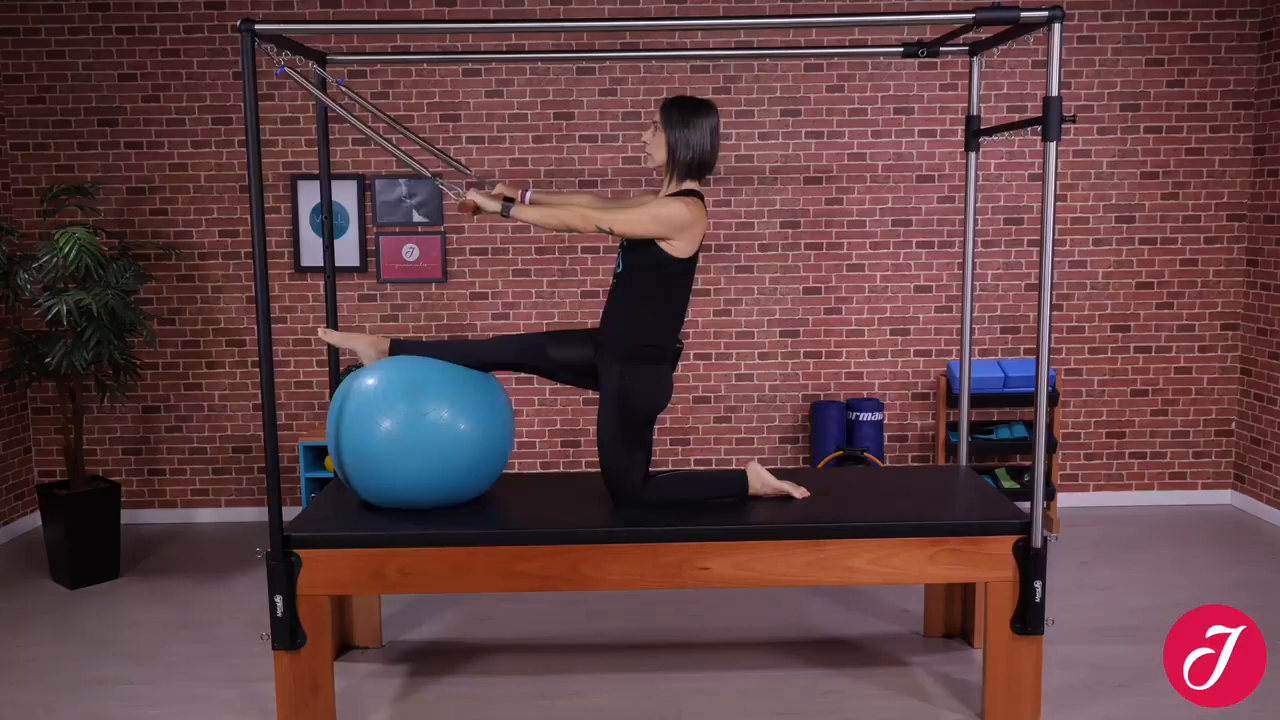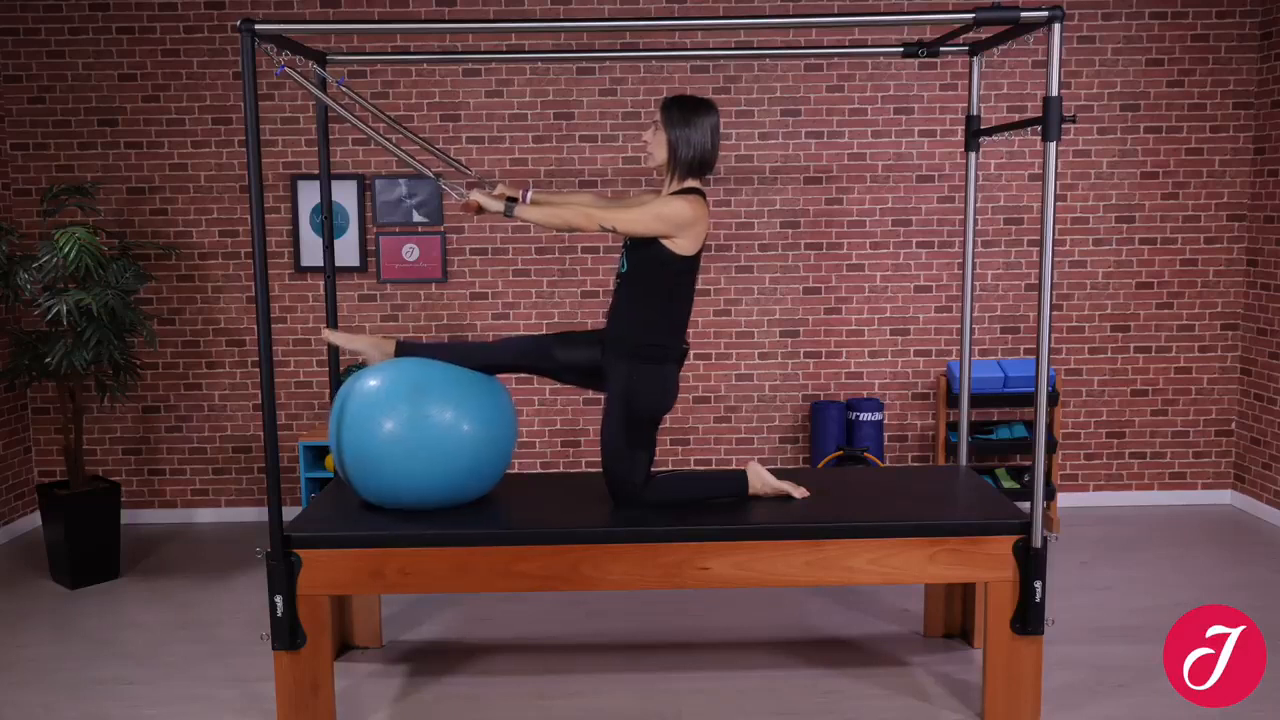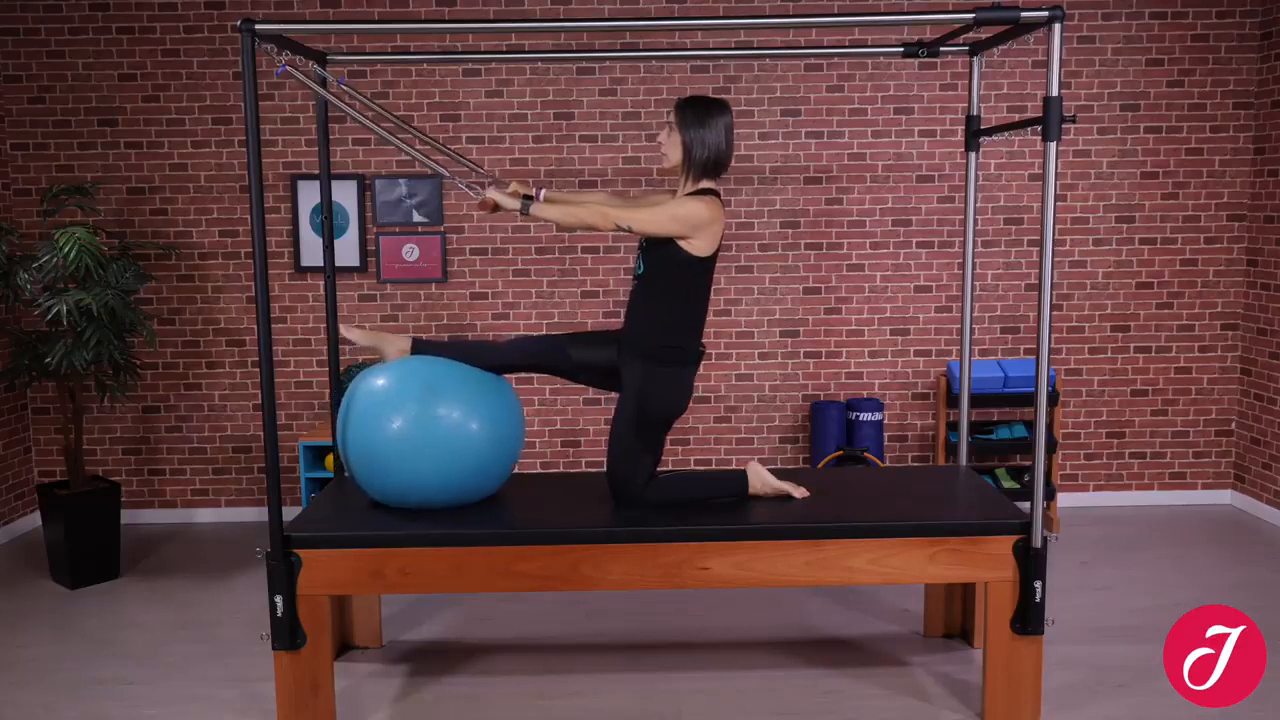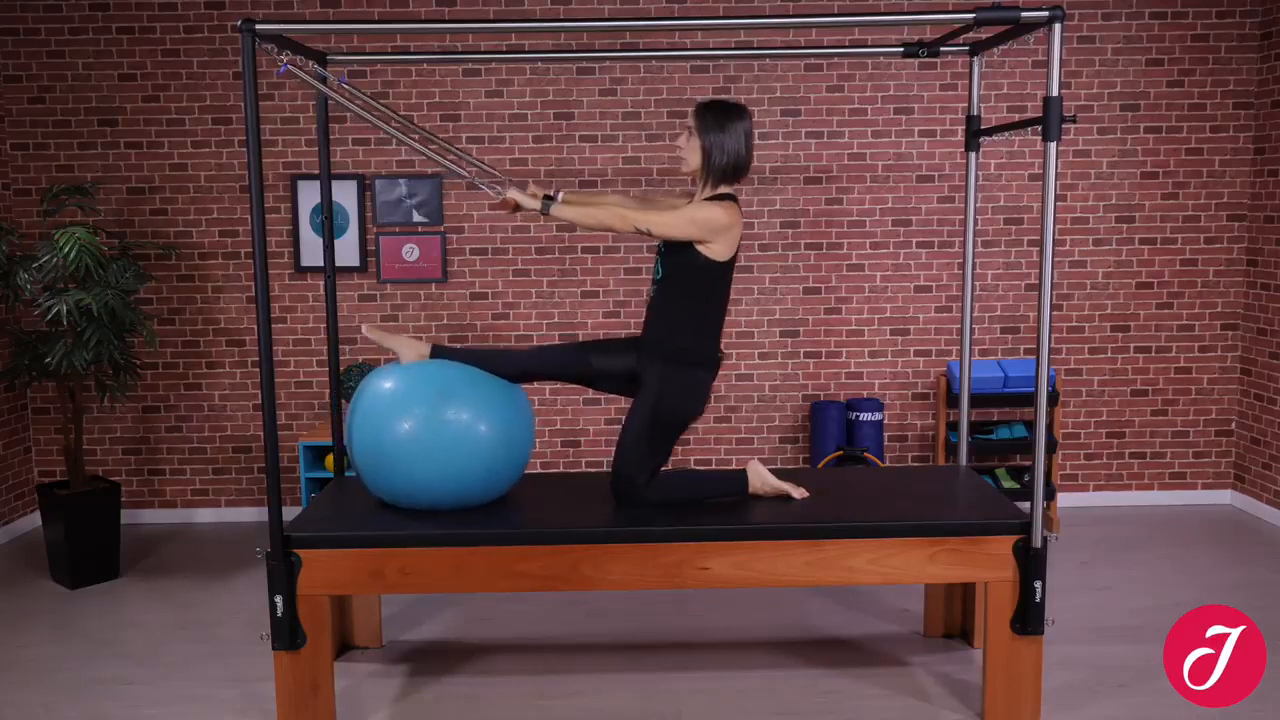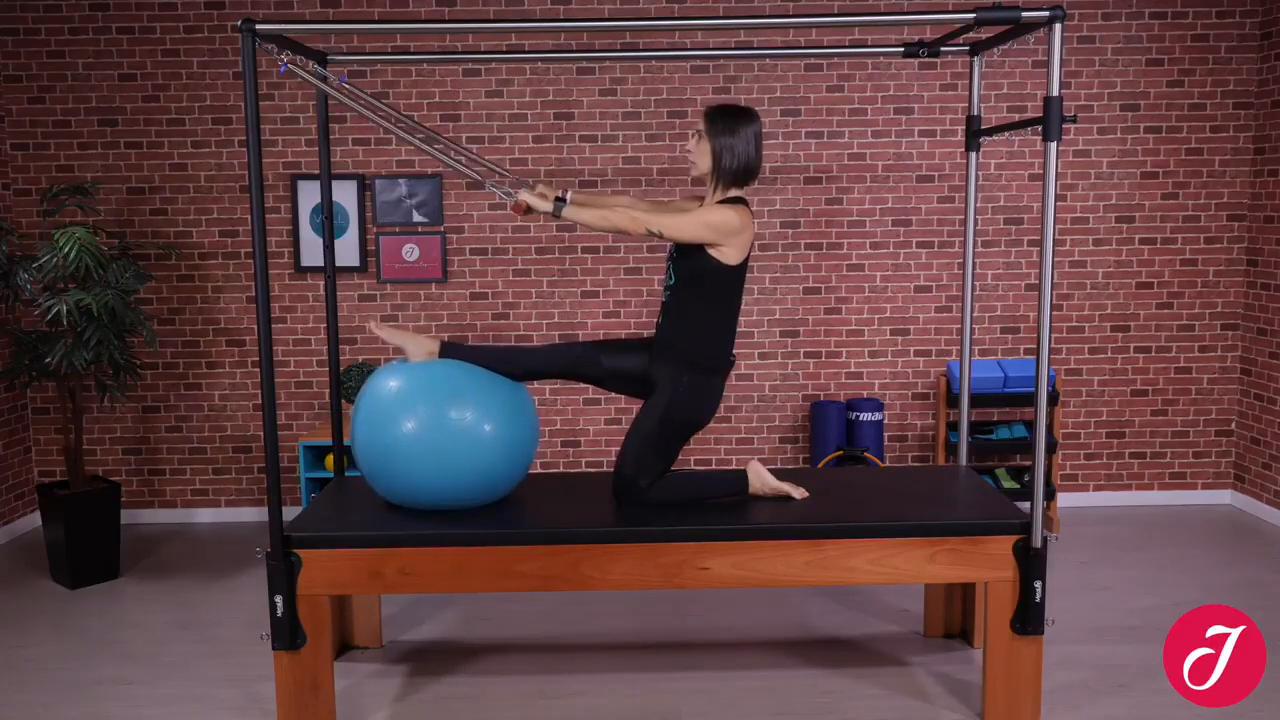
dt=0.5s
person 1, frame 1
left shoulder: (683, 211)
right shoulder: (665, 201)
left elbow: (585, 222)
right elbow: (596, 203)
left wrist: (503, 209)
right wrist: (525, 195)
left hip: (640, 366)
right hip: (615, 349)
left knee: (627, 489)
right knee: (507, 350)
left ankle: (748, 481)
right ankle: (387, 350)
person 1, frame 2
left shoulder: (686, 209)
right shoulder: (665, 199)
left elbow: (588, 221)
right elbow: (598, 202)
left wrist: (506, 209)
right wrist: (525, 195)
left hip: (647, 366)
right hip: (620, 348)
left knee: (628, 488)
right knee: (514, 353)
left ankle: (748, 481)
right ankle: (392, 352)
person 1, frame 3
left shoulder: (701, 210)
right shoulder: (680, 199)
left elbow: (604, 219)
right elbow: (612, 201)
left wrist: (521, 207)
right wrist: (540, 194)
left hip: (663, 367)
right hip: (636, 350)
left knee: (630, 488)
right knee: (530, 352)
left ankle: (749, 481)
right ankle: (409, 349)
person 1, frame 4
left shoulder: (720, 215)
right shoulder: (698, 204)
left elbow: (622, 221)
right elbow: (627, 202)
left wrist: (542, 207)
right wrist: (554, 197)
left hip: (682, 371)
right hip: (655, 354)
left knee: (630, 487)
right knee: (551, 361)
left ankle: (748, 481)
right ankle: (428, 355)
person 1, frame 5
left shoulder: (731, 218)
right shoulder: (707, 208)
left elbow: (633, 223)
right elbow: (636, 205)
left wrist: (554, 209)
right wrist: (564, 197)
left hip: (693, 376)
right hip: (666, 356)
left knee: (631, 489)
right knee: (563, 360)
left ankle: (749, 482)
right ankle: (436, 352)
